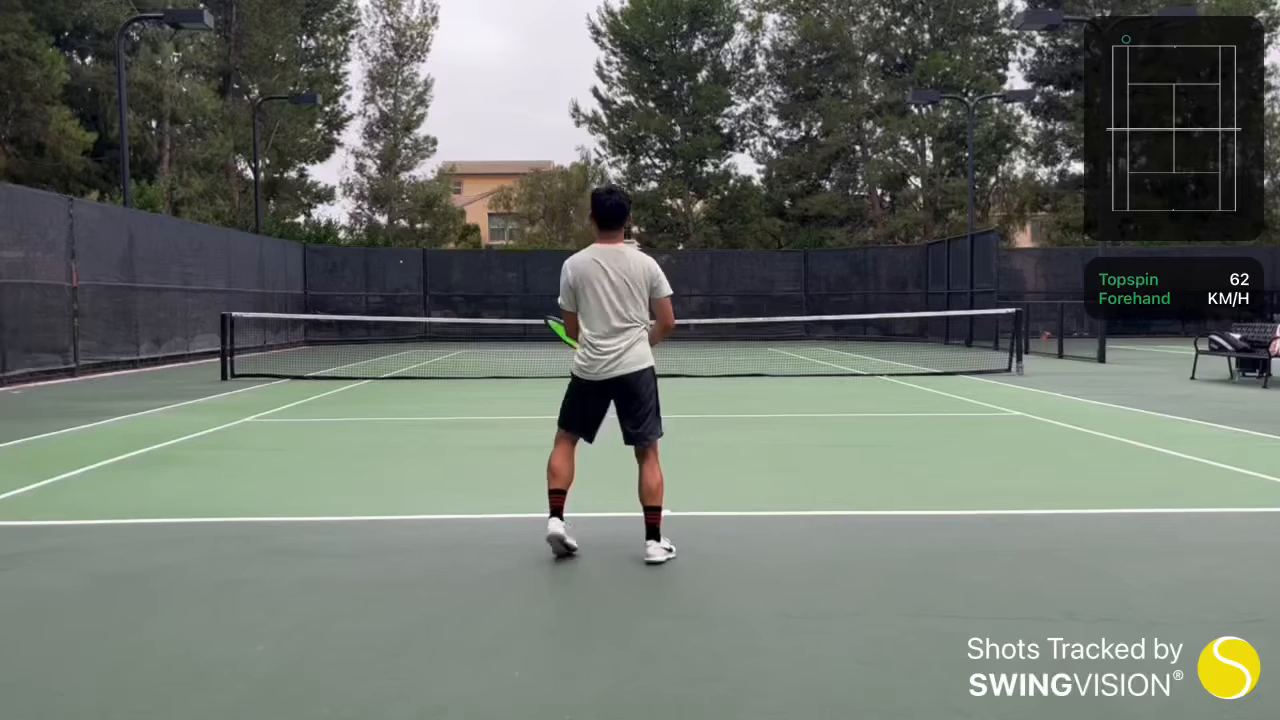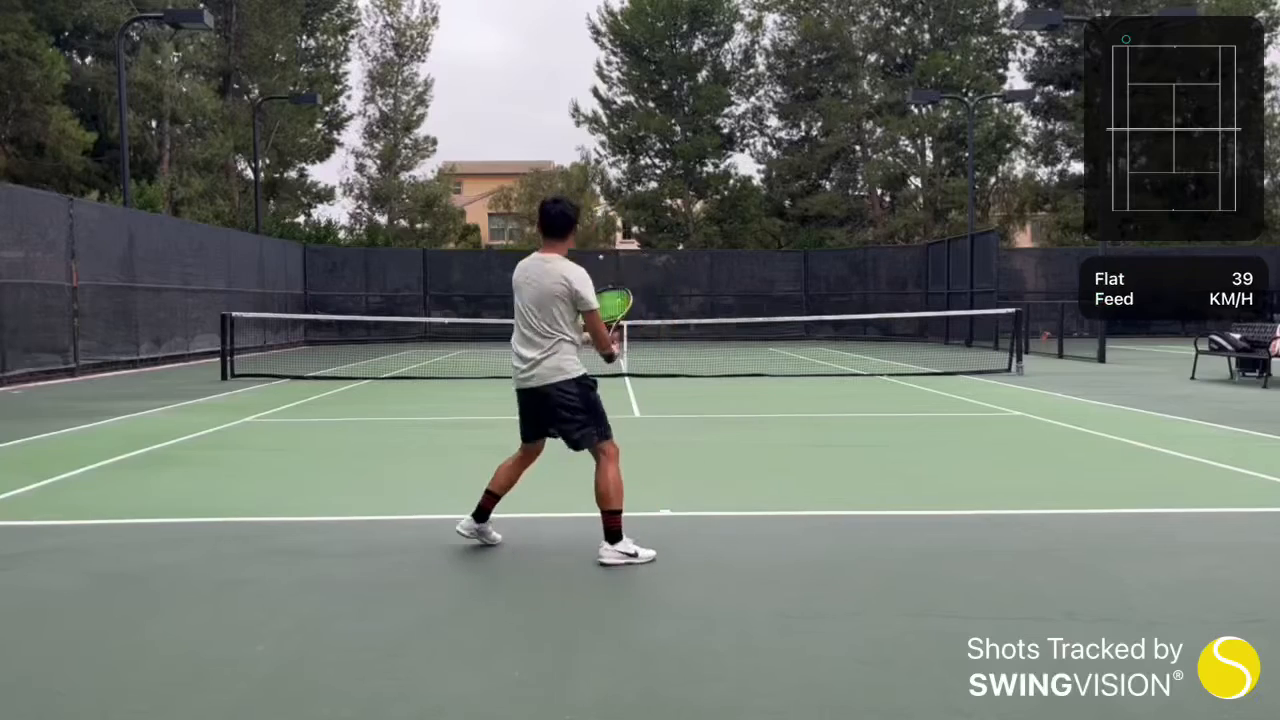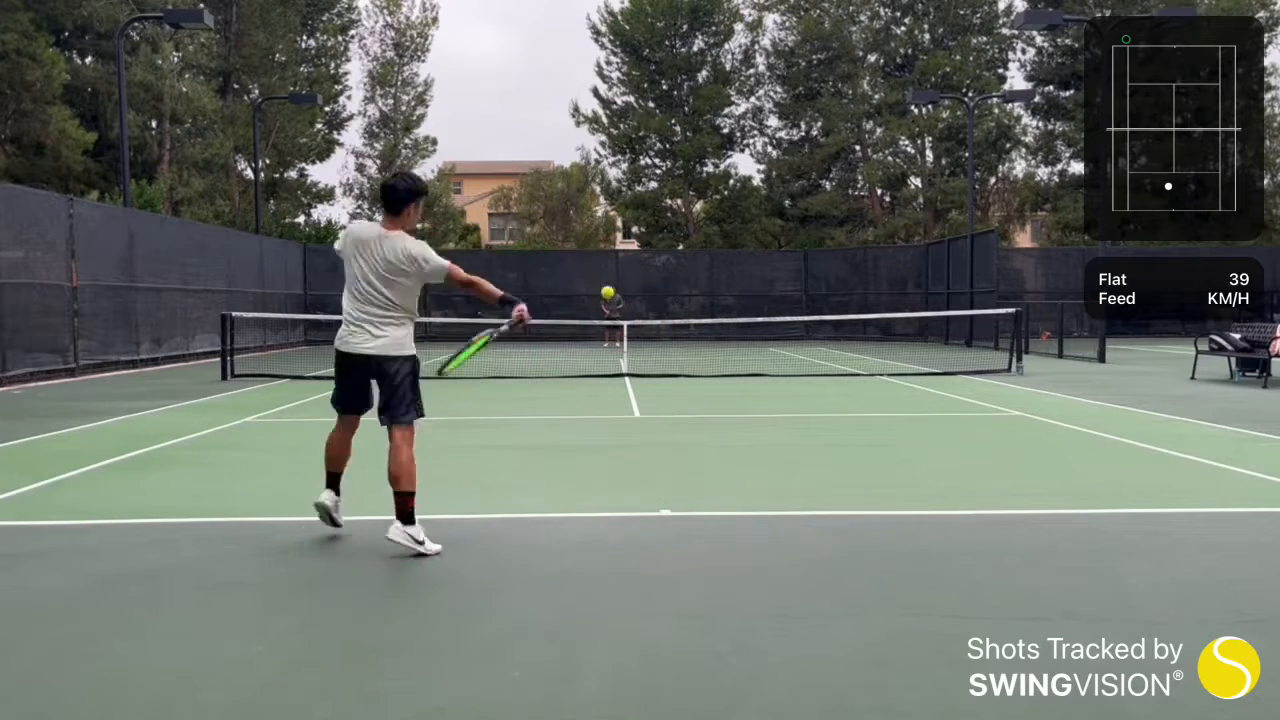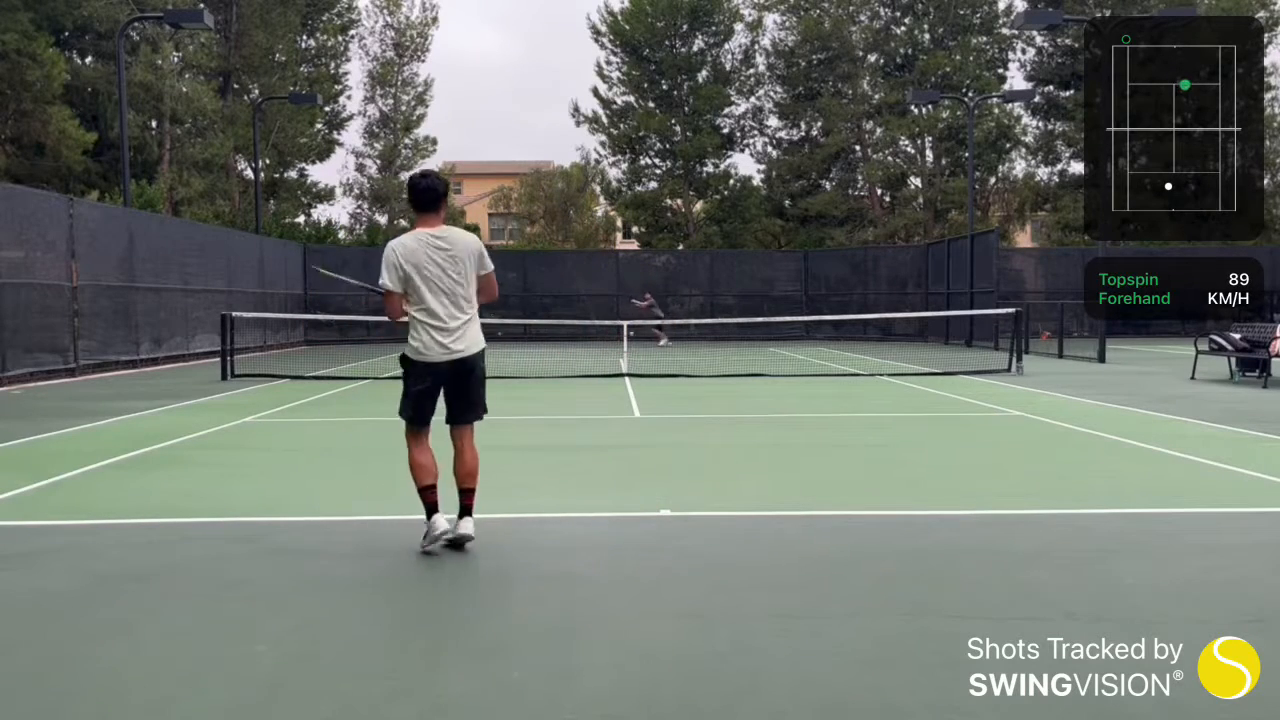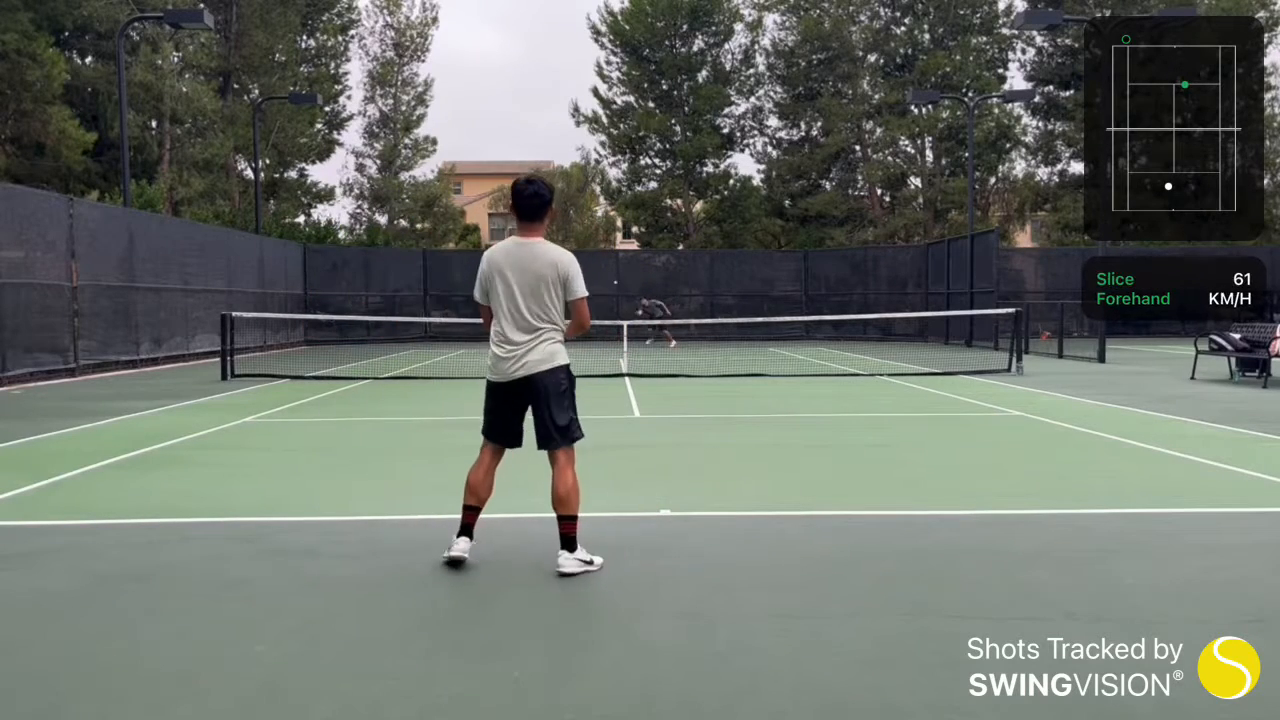
dt=1s
person 1, frame 1
left shoulder: (574, 265)
right shoulder: (646, 263)
left elbow: (571, 327)
right elbow: (666, 322)
left hip: (590, 370)
right hip: (637, 368)
left knee: (564, 441)
right knee: (648, 454)
left ankle: (557, 520)
right ankle: (654, 541)
person 1, frame 2
left shoulder: (520, 270)
right shoulder: (574, 275)
right elbow: (599, 335)
left wrist: (581, 336)
right wrist: (609, 350)
left hip: (526, 378)
right hip: (564, 377)
left knee: (528, 450)
right knee: (607, 453)
left ankle: (476, 520)
right ankle: (614, 544)
person 1, frame 3
left shoulder: (354, 232)
right shoulder: (414, 251)
right elbow: (464, 280)
right wrist: (510, 302)
left hip: (349, 347)
right hip: (393, 352)
left knee: (346, 423)
right knee: (401, 436)
left ankle: (330, 494)
right ankle: (405, 524)
person 1, frame 4
left shoulder: (397, 248)
right shoulder: (470, 241)
left elbow: (394, 311)
right elbow: (491, 293)
left hip: (424, 355)
right hip: (468, 350)
left knee: (417, 437)
right knee: (463, 437)
left ankle: (434, 517)
right ankle: (465, 518)
person 1, frame 5
left shoulder: (491, 257)
right shoulder: (562, 259)
left elbow: (487, 319)
right elbow: (582, 323)
left hip: (502, 370)
right hip: (549, 367)
left knee: (490, 453)
right knee: (563, 458)
left ankle: (463, 539)
right ankle: (569, 551)
